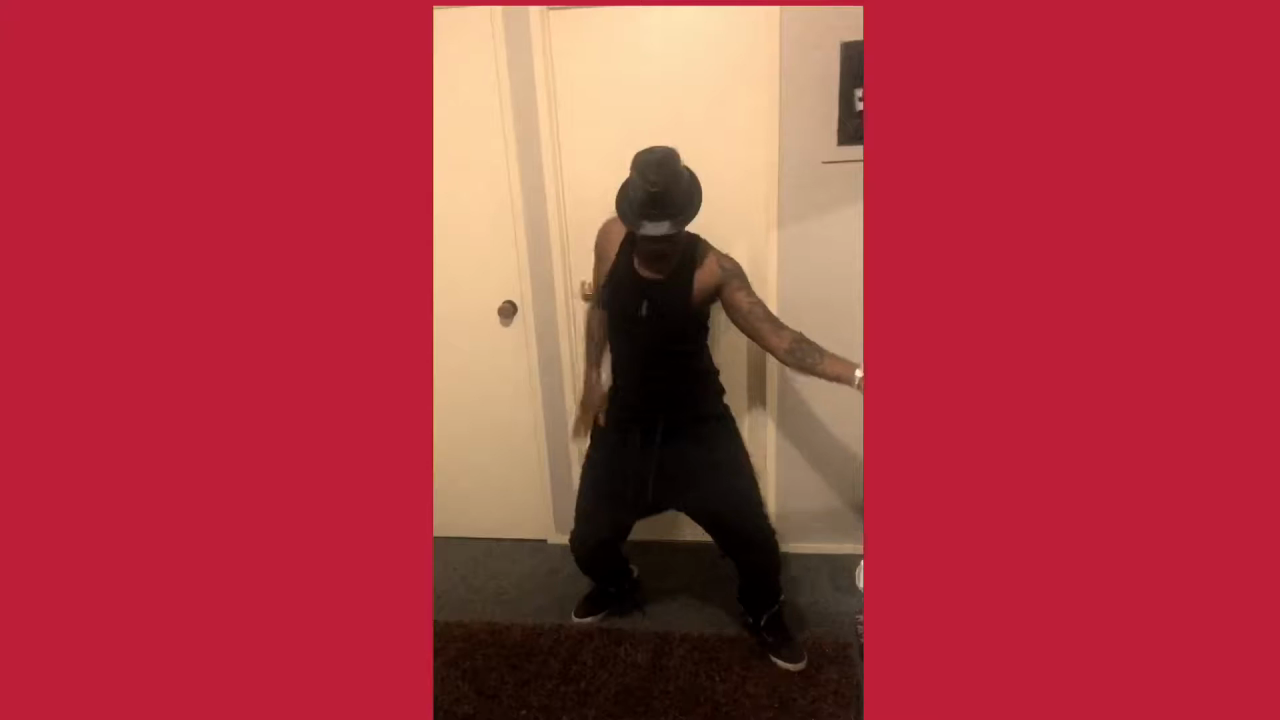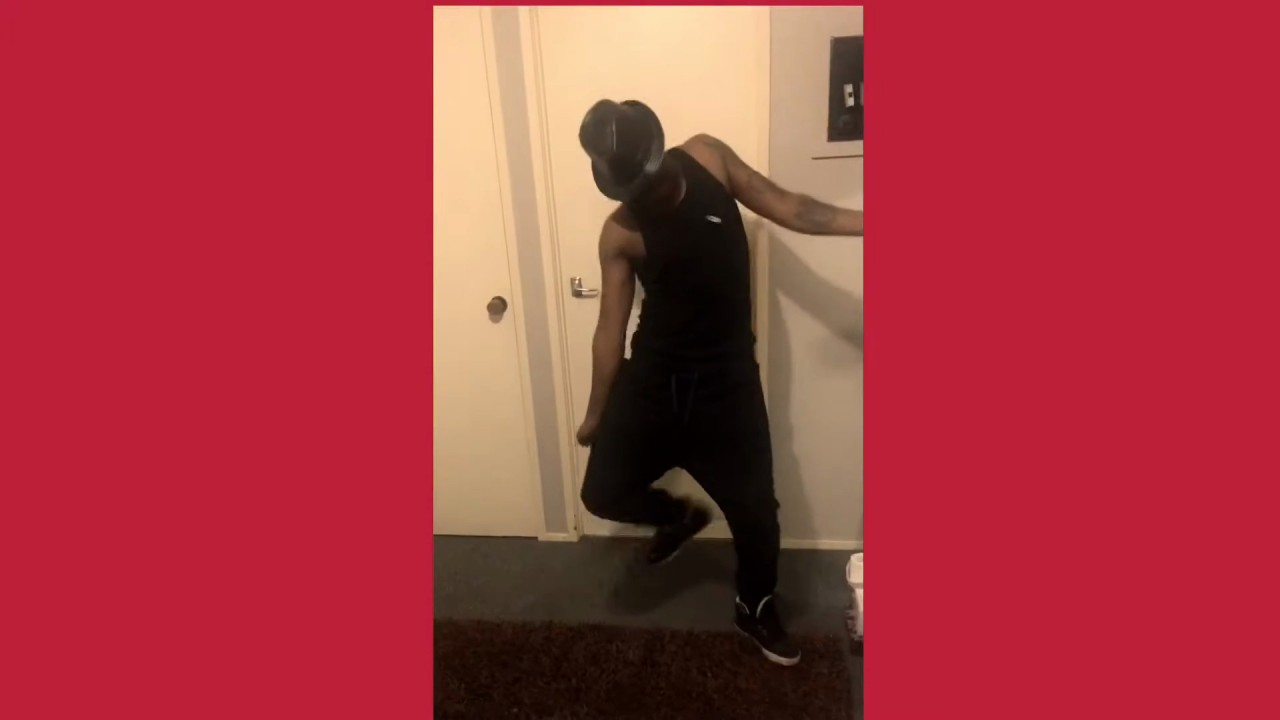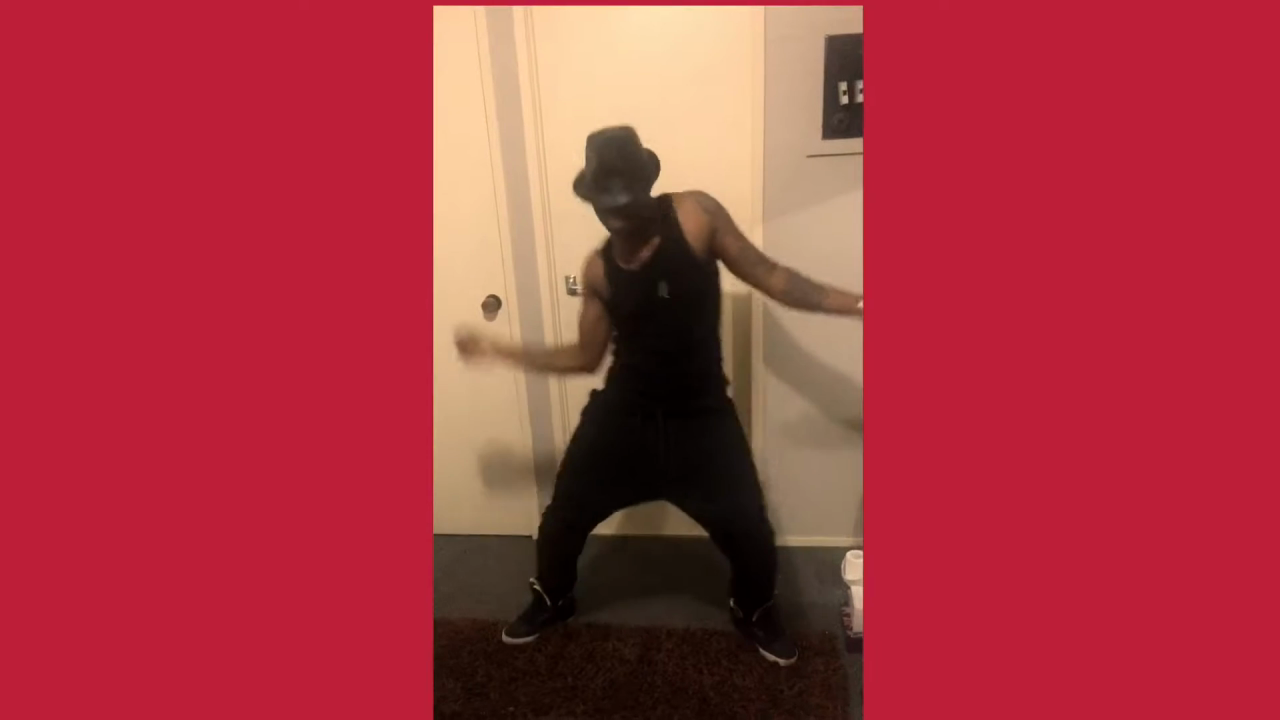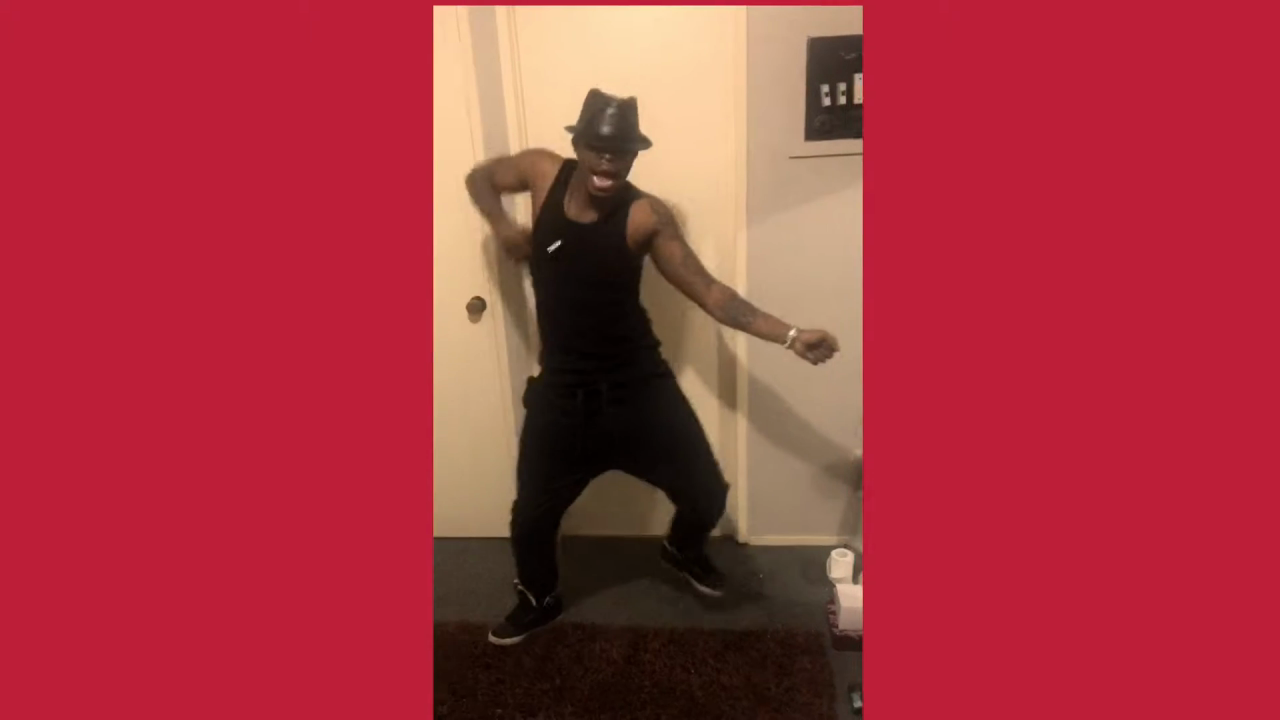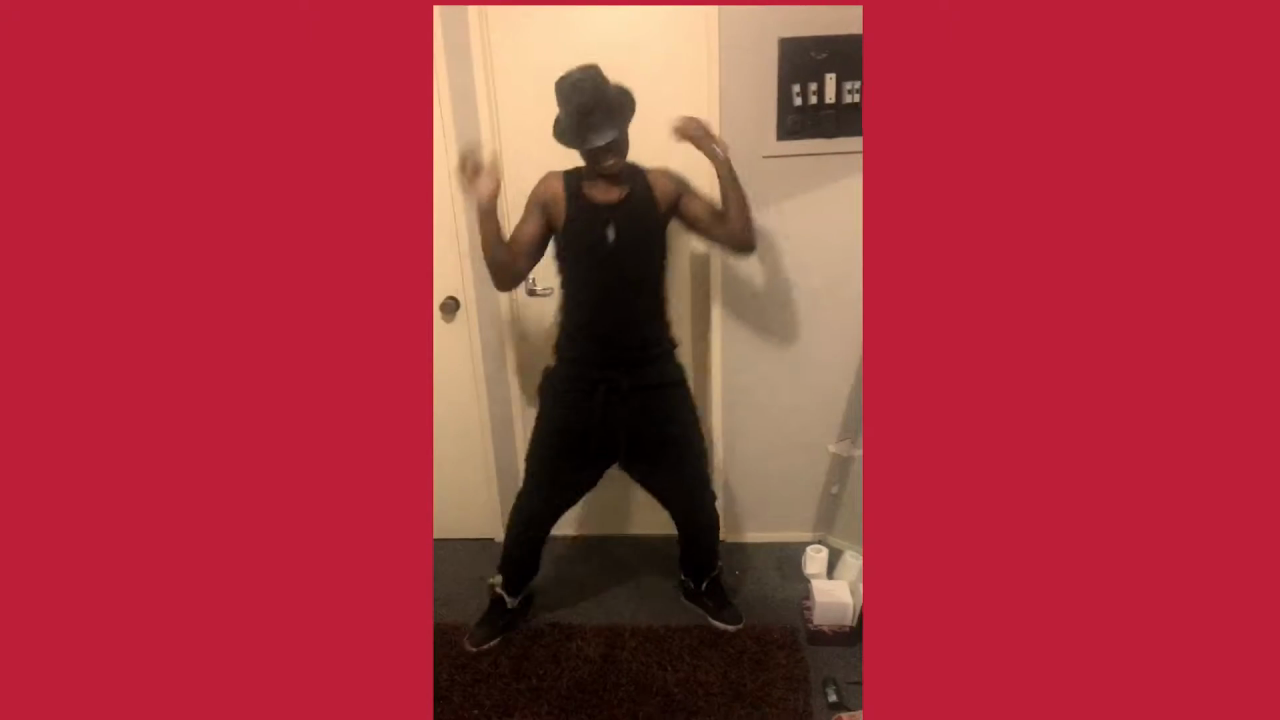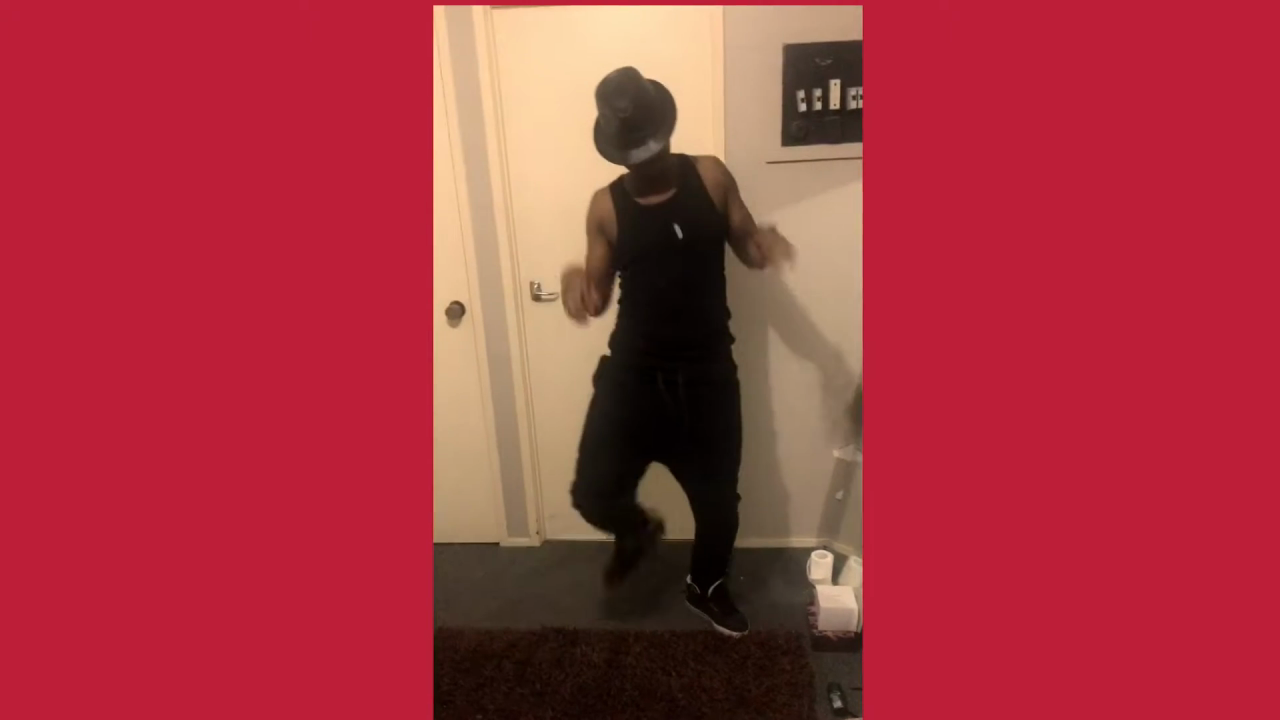
dt=0.4s
person 1, frame 1
left shoulder: (712, 268)
right shoulder: (611, 238)
left elbow: (777, 338)
left wrist: (858, 374)
right wrist: (592, 380)
left hip: (697, 428)
right hip: (624, 426)
left knee: (754, 540)
right knee: (589, 541)
left ankle: (765, 617)
right ankle: (617, 587)
person 1, frame 2
left shoulder: (707, 156)
right shoulder: (620, 232)
left elbow: (786, 208)
right elbow: (612, 325)
left wrist: (868, 221)
right wrist: (595, 414)
left hip: (728, 382)
right hip: (651, 381)
left knee: (754, 511)
right knee: (603, 493)
left ankle: (756, 608)
right ankle: (678, 517)
person 1, frame 3
left shoulder: (697, 215)
right shoulder: (599, 268)
left elbow: (768, 277)
right elbow: (585, 356)
left wrist: (858, 304)
right wrist: (499, 350)
left hip: (702, 417)
right hip: (623, 415)
left knee: (751, 536)
right knee: (563, 519)
left ankle: (754, 612)
right ankle: (552, 600)
person 1, frame 4
left shoulder: (645, 215)
right shoulder: (542, 172)
left elbow: (705, 290)
right elbow: (479, 177)
left wrist: (790, 335)
right wrist: (502, 226)
left hip: (638, 384)
right hip: (561, 390)
left knee: (706, 492)
right knee: (533, 511)
left ankle: (683, 547)
right ankle: (537, 600)
person 1, frame 5
left shoulder: (660, 186)
right shoulder: (555, 191)
left elbow: (739, 237)
right elbow: (506, 274)
left wrist: (718, 157)
right wrist: (485, 204)
left hip: (654, 382)
right hip: (577, 384)
left knee: (694, 500)
right knee: (536, 505)
left ankle: (702, 582)
right ankle: (510, 595)
person 1, frame 6
left shoulder: (710, 176)
right shoulder: (606, 205)
left elbow: (748, 249)
right elbow: (599, 300)
left wrist: (768, 243)
right wrist: (579, 284)
left hip: (707, 372)
right hip: (633, 372)
left knee: (718, 497)
right knee: (593, 494)
left ankle: (707, 585)
right ankle: (634, 532)
